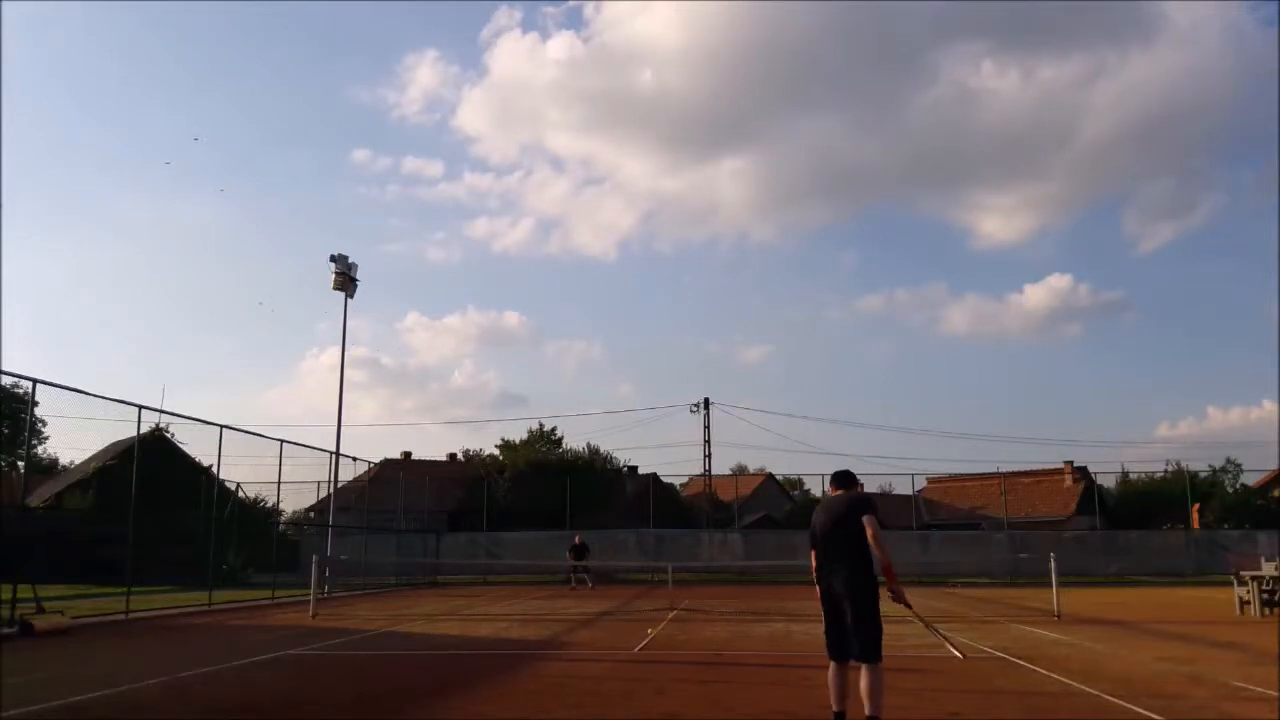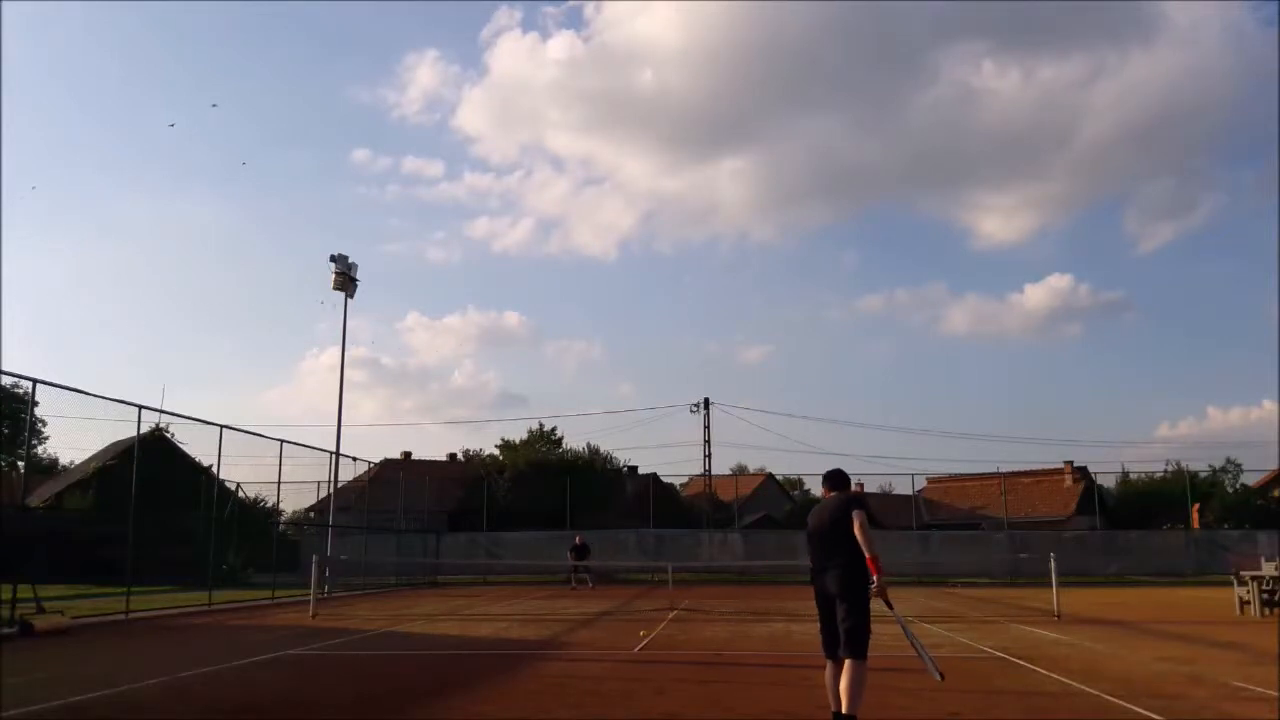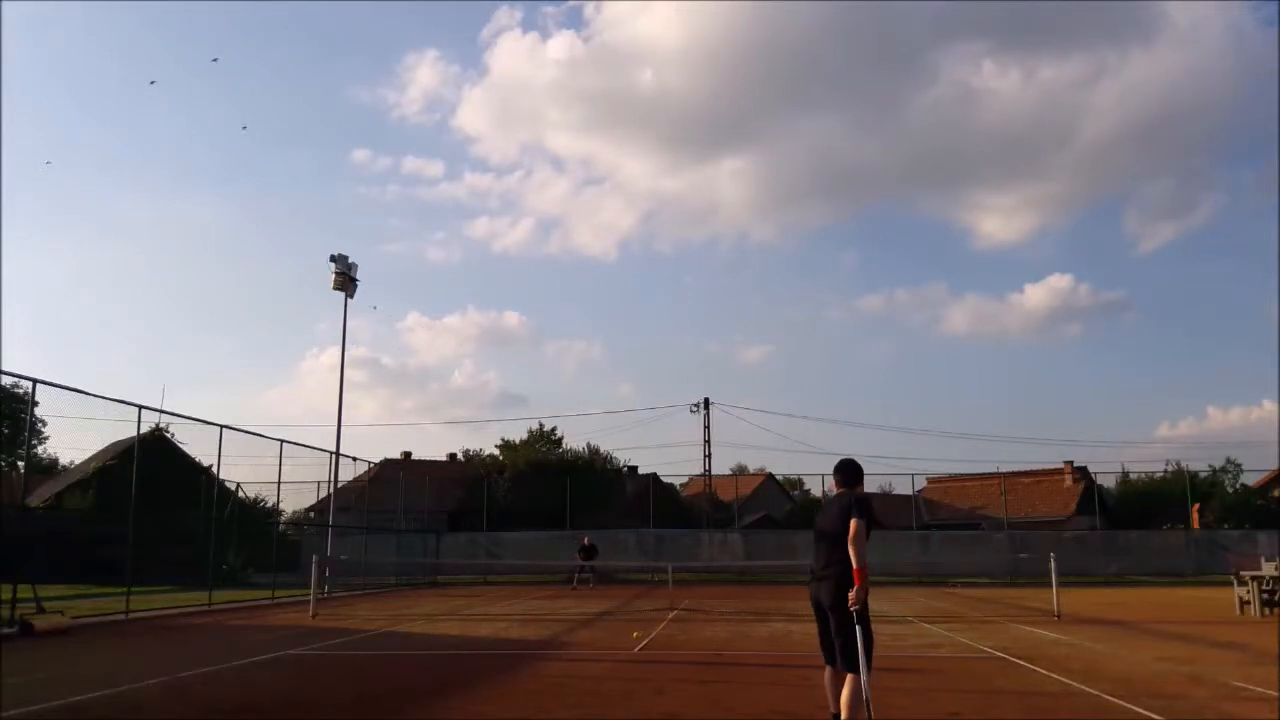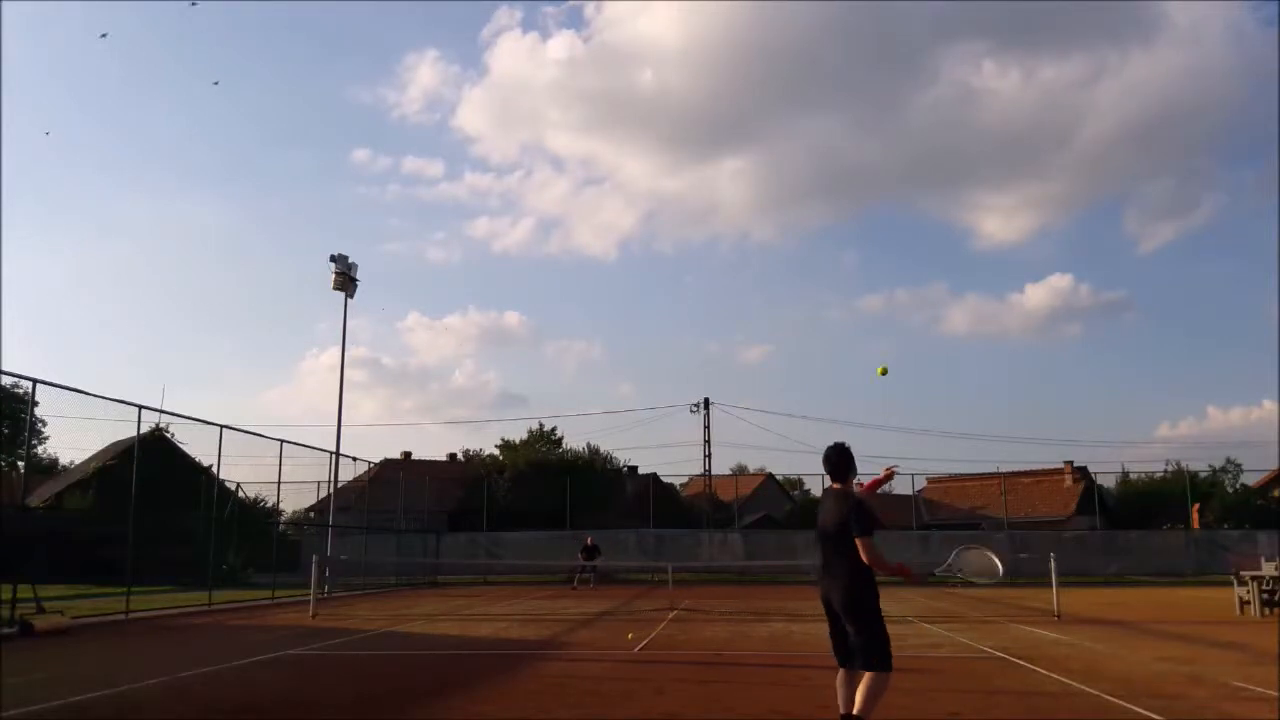
dt=0.4s
person 1, frame 1
left shoulder: (819, 510)
right shoulder: (861, 499)
right elbow: (872, 533)
right wrist: (891, 577)
left hip: (828, 584)
right hip: (857, 581)
left knee: (838, 658)
right knee: (869, 659)
person 1, frame 2
left shoulder: (814, 514)
right shoulder: (854, 499)
right elbow: (860, 526)
right wrist: (875, 569)
left hip: (822, 584)
right hip: (850, 579)
left knee: (834, 658)
right knee: (855, 658)
person 1, frame 3
left shoulder: (825, 508)
right shoulder: (858, 501)
right elbow: (855, 537)
right wrist: (860, 583)
left hip: (818, 588)
right hip: (842, 588)
left knee: (834, 663)
right knee: (856, 668)
person 1, frame 4
left shoulder: (827, 498)
right shoulder: (856, 507)
right elbow: (869, 556)
left wrist: (879, 480)
right wrist: (899, 570)
left hip: (830, 592)
right hip: (857, 593)
left knee: (848, 665)
right knee: (878, 669)
